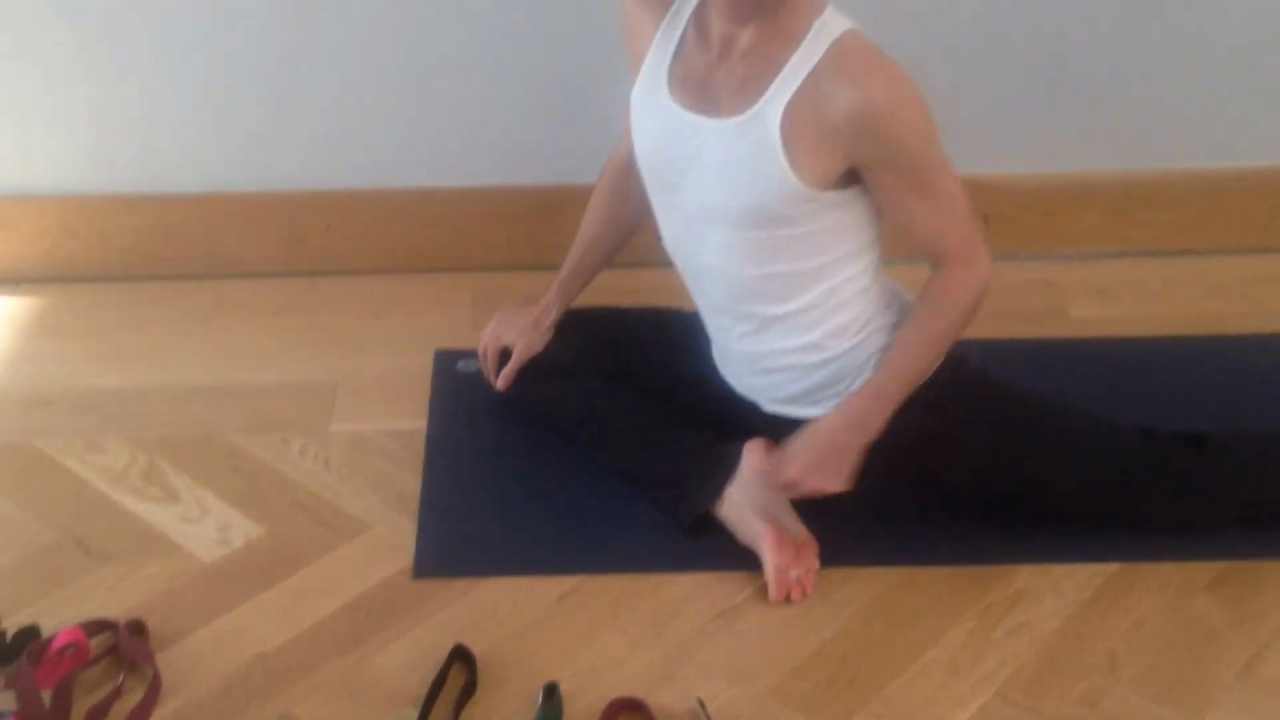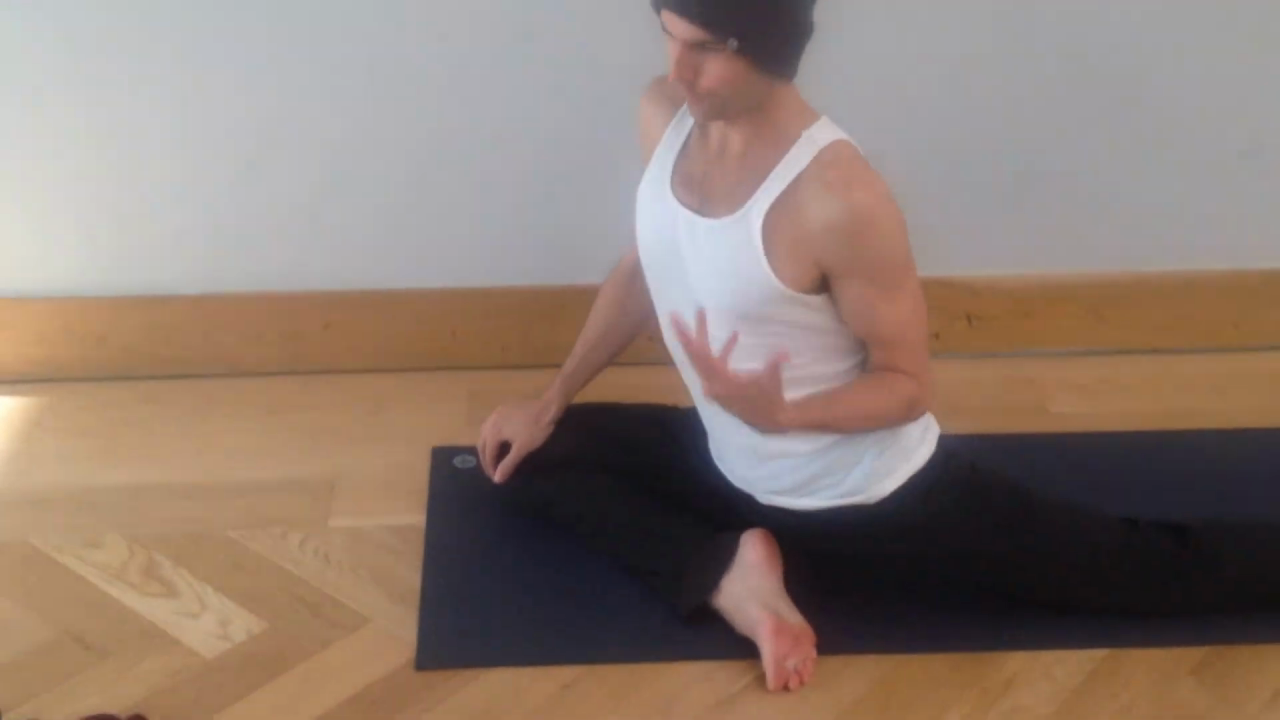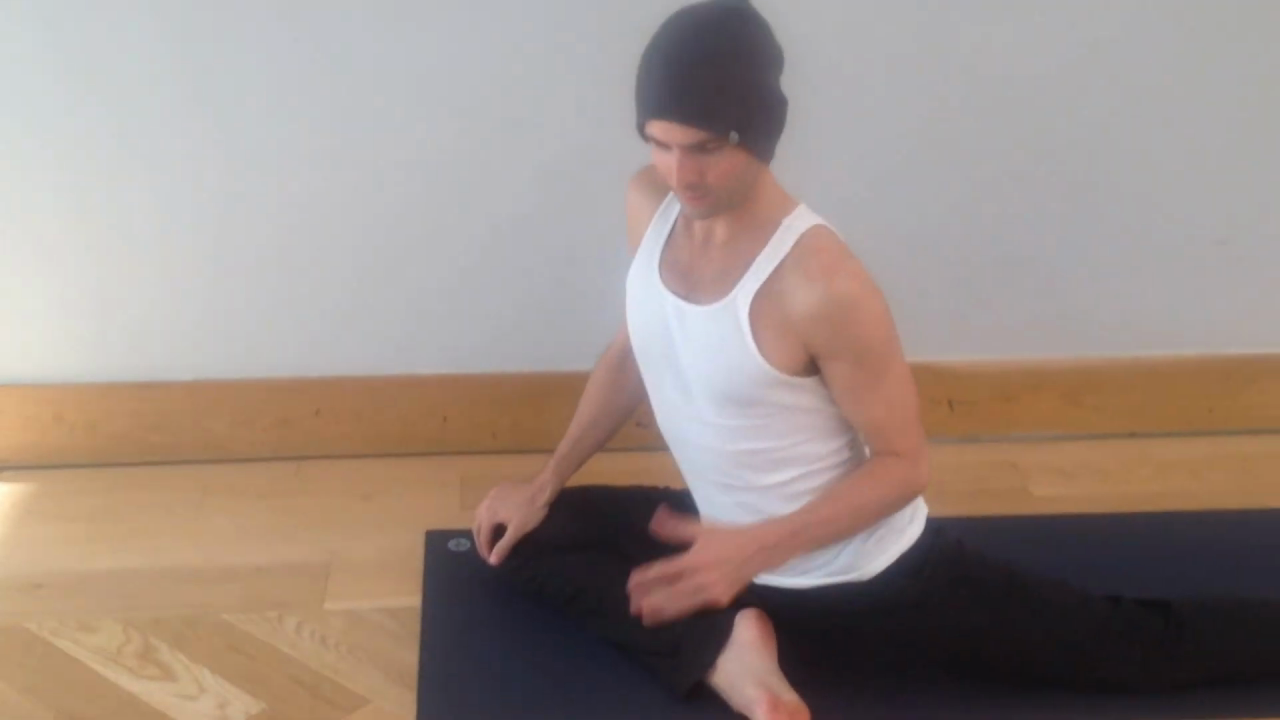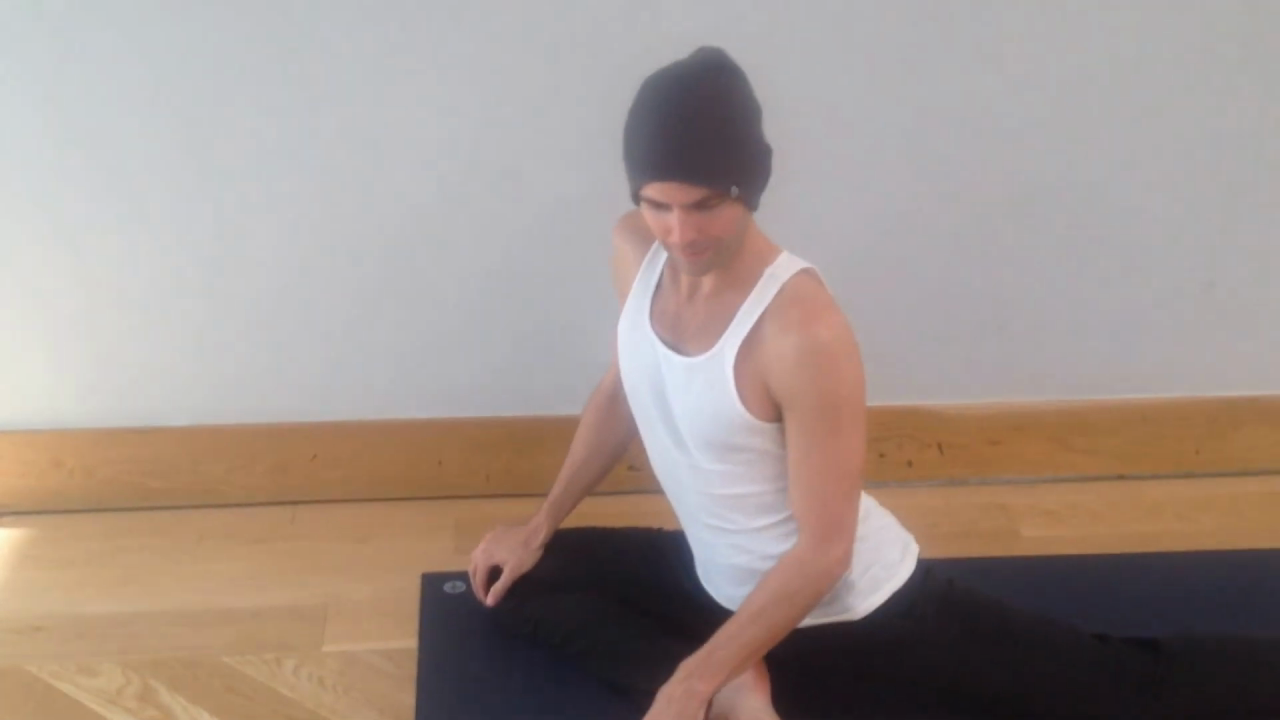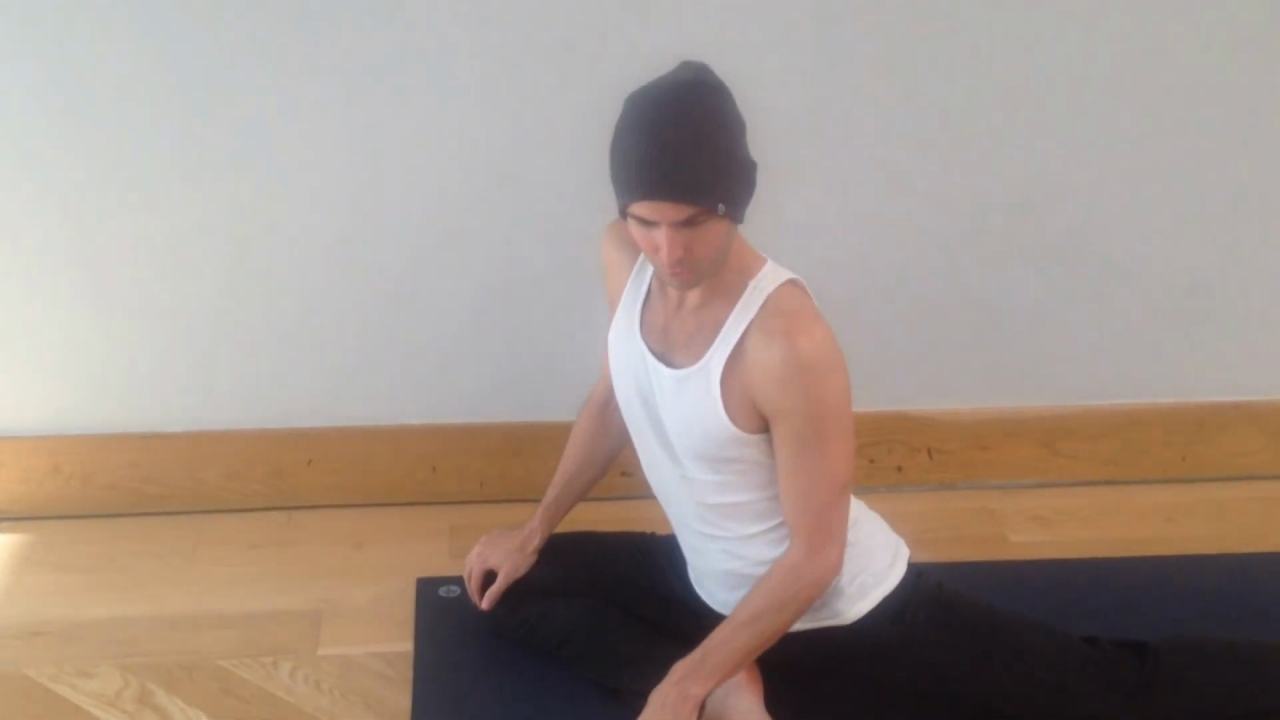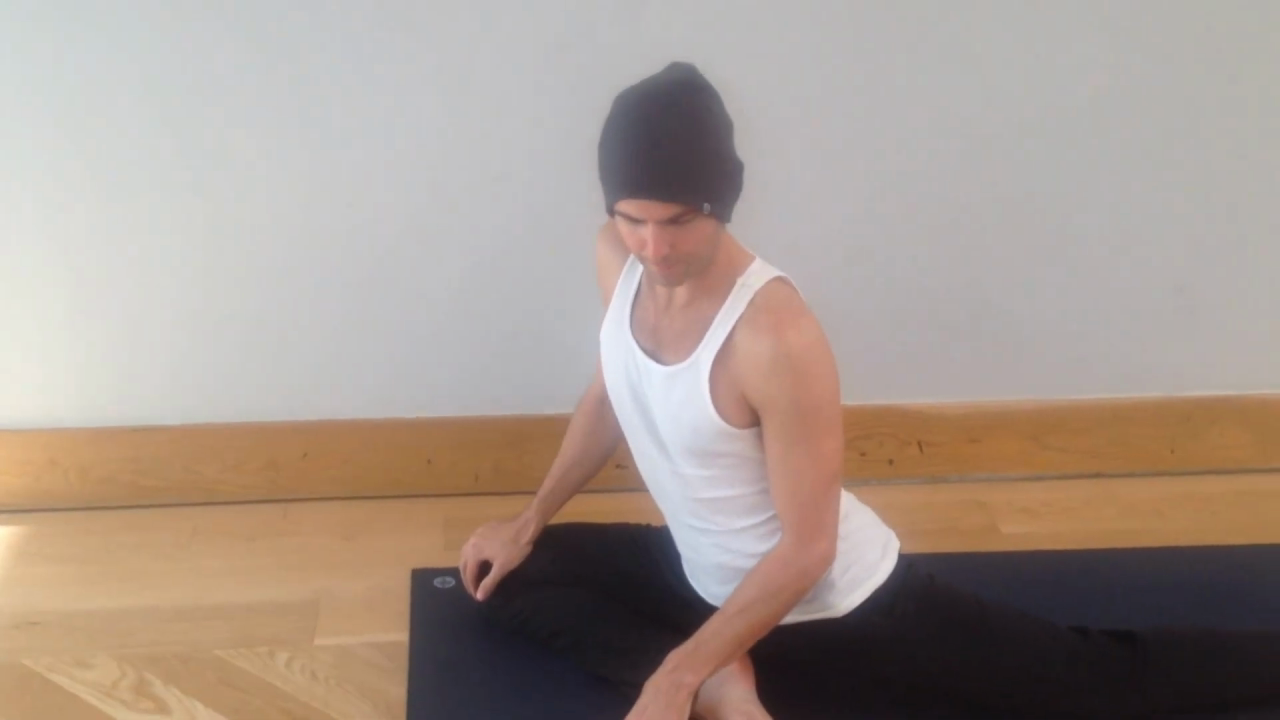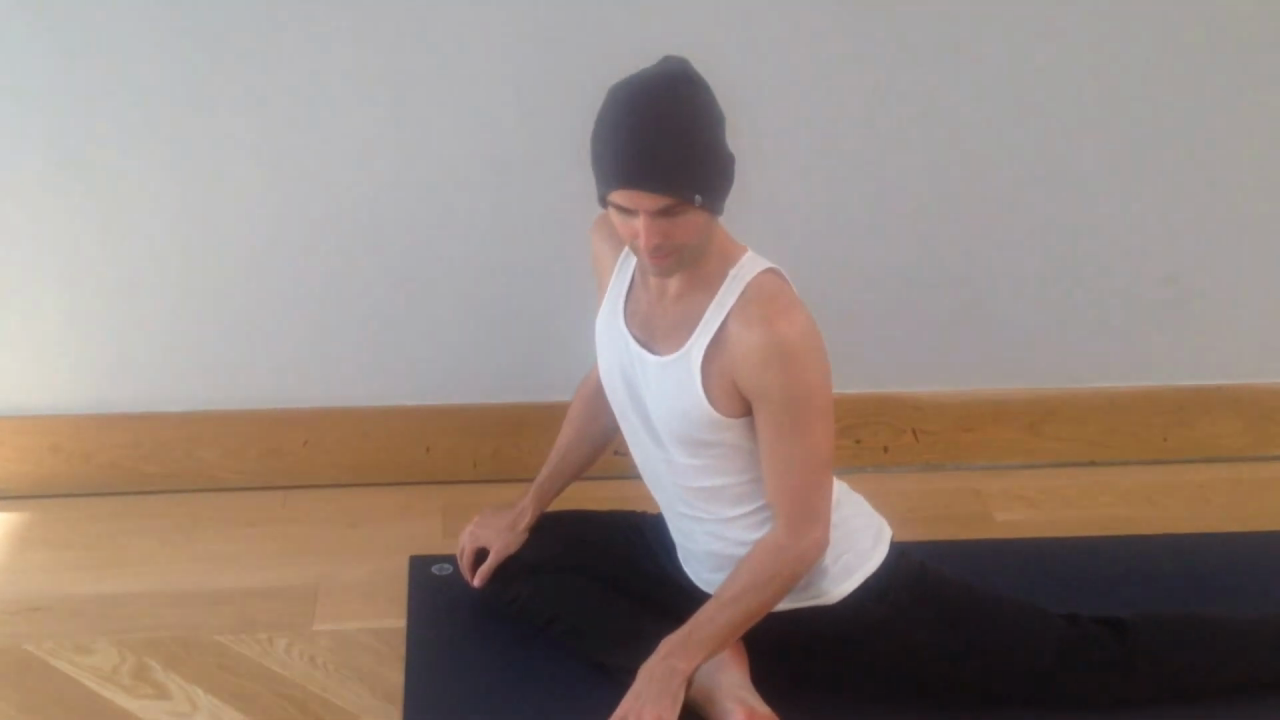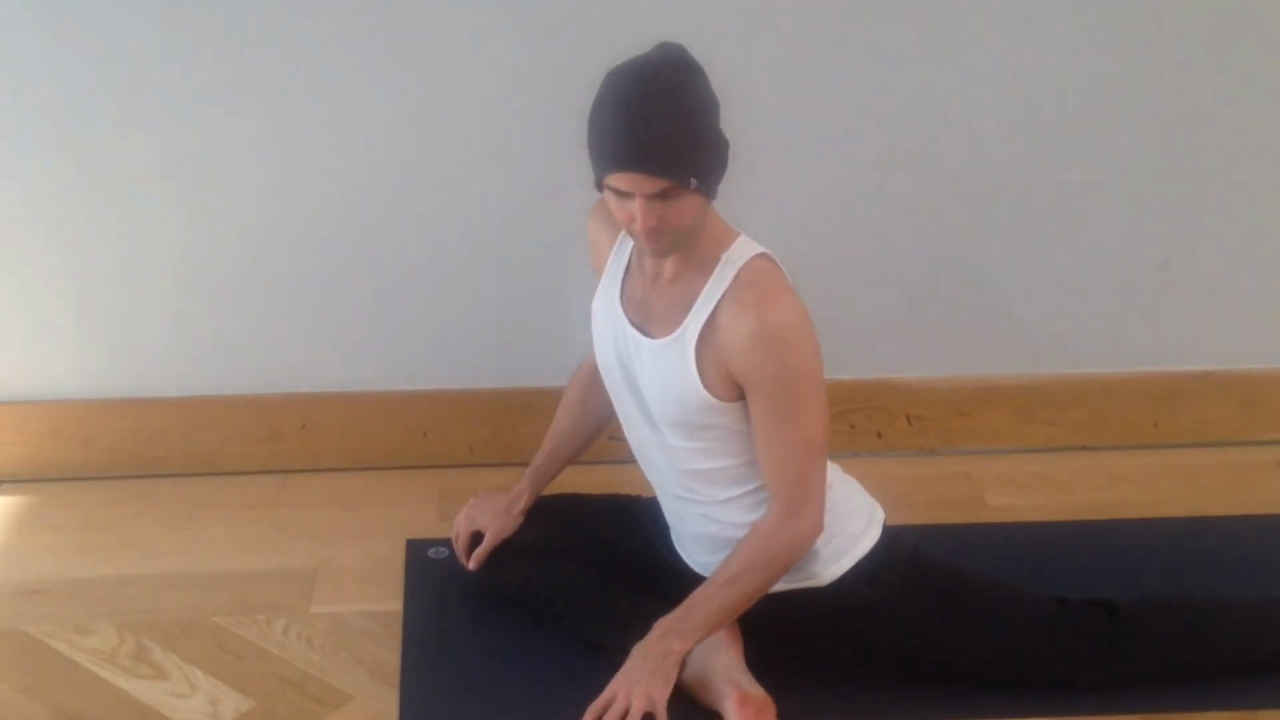
dt=0.4s
person 1, frame 1
left shoulder: (852, 87)
left elbow: (964, 265)
right elbow: (636, 163)
left wrist: (850, 428)
right wrist: (551, 302)
left hip: (864, 394)
right hip: (733, 374)
left knee: (1157, 477)
right knee: (533, 360)
right ankle: (724, 480)
person 1, frame 2
left shoulder: (838, 197)
right shoulder: (664, 111)
left elbow: (908, 384)
right elbow: (645, 266)
left wrist: (776, 412)
right wrist: (553, 397)
left hip: (875, 495)
right hip: (733, 465)
left knee: (1138, 566)
right knee: (532, 458)
right ankle: (724, 573)
person 1, frame 3
left shoulder: (820, 282)
right shoulder: (647, 202)
left elbow: (902, 464)
right elbow: (635, 352)
left wrist: (755, 549)
right wrist: (546, 480)
left hip: (862, 574)
right hip: (727, 538)
left knee: (1128, 644)
right knee: (524, 539)
right ankle: (721, 651)
person 1, frame 4
left shoulder: (802, 331)
right shoulder: (634, 249)
left elbow: (824, 552)
right elbow: (623, 390)
right wrist: (541, 523)
left hip: (857, 611)
right hip: (723, 580)
right knee: (519, 581)
person 1, frame 5
left shoulder: (787, 341)
right shoulder: (623, 257)
left elbow: (815, 557)
right elbow: (615, 395)
right wrist: (535, 528)
left hip: (848, 616)
right hip: (713, 585)
right knee: (517, 584)
person 1, frame 6
left shoulder: (774, 337)
right shoulder: (616, 257)
left elbow: (807, 551)
right elbow: (611, 391)
right wrist: (530, 519)
left hip: (839, 607)
right hip: (707, 575)
right knee: (512, 574)
person 1, frame 7
left shoulder: (766, 328)
right shoulder: (611, 248)
left elbow: (800, 540)
right elbow: (609, 384)
right wrist: (526, 506)
left hip: (830, 594)
right hip: (701, 564)
right knee: (509, 560)
person 1, frame 8
left shoulder: (758, 313)
right shoulder: (608, 233)
left elbow: (795, 522)
right elbow: (605, 368)
left wrist: (664, 640)
right wrist: (522, 490)
left hip: (823, 577)
right hip: (695, 546)
left knee: (1080, 644)
right knee: (503, 545)
